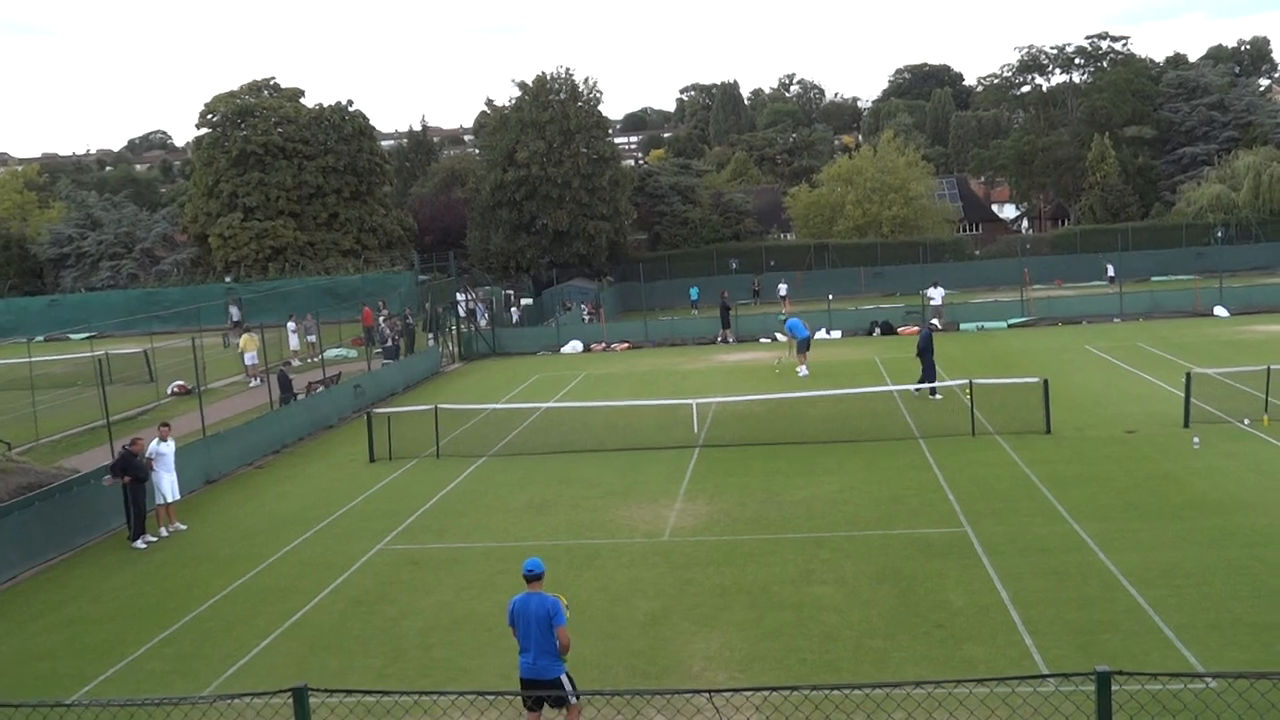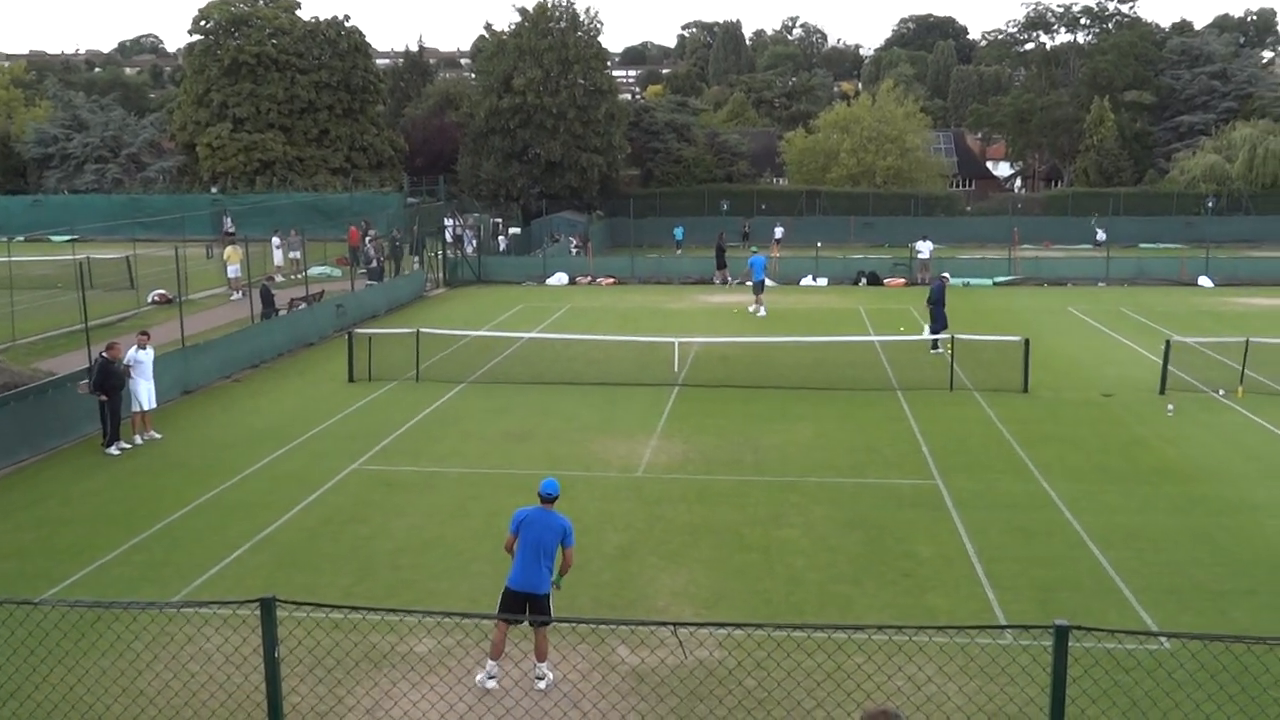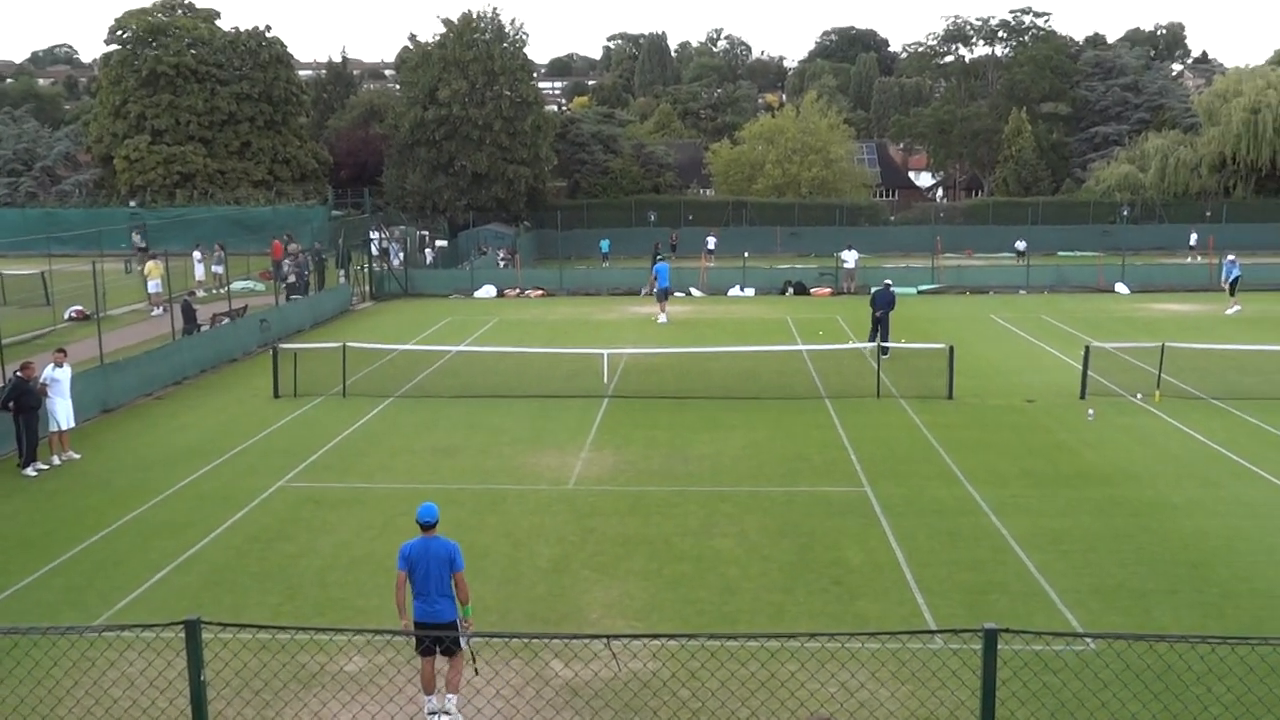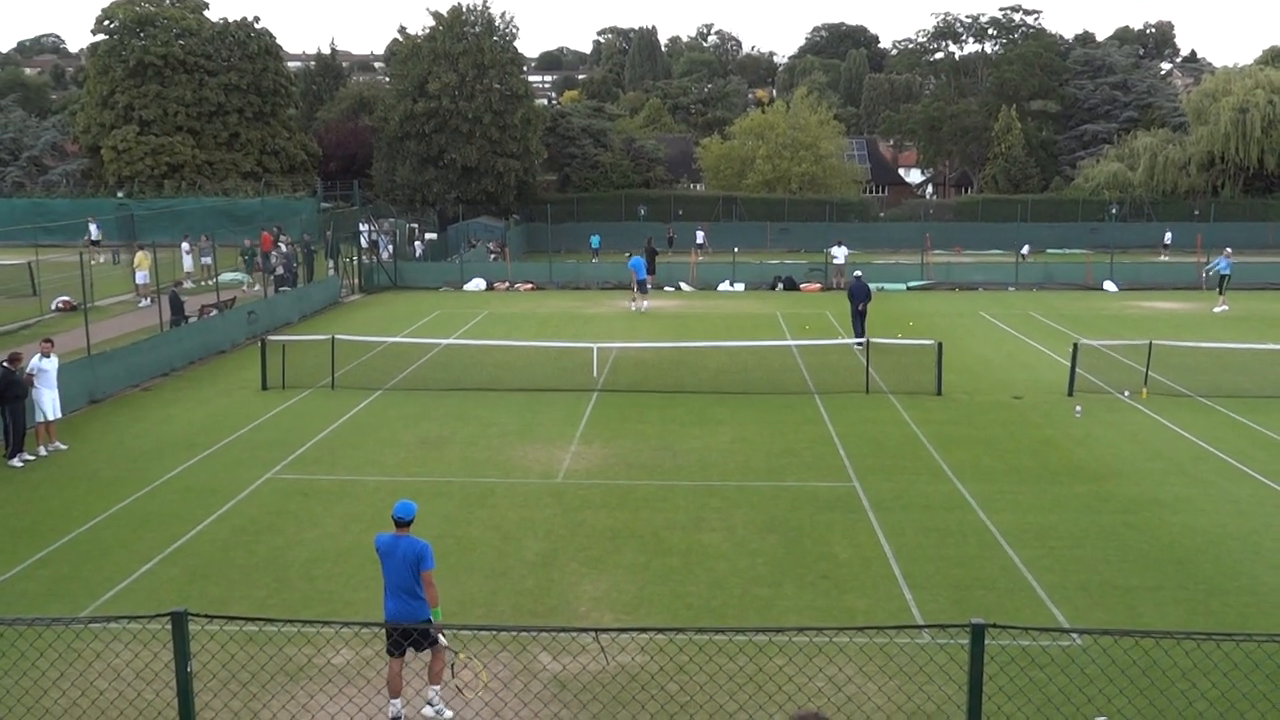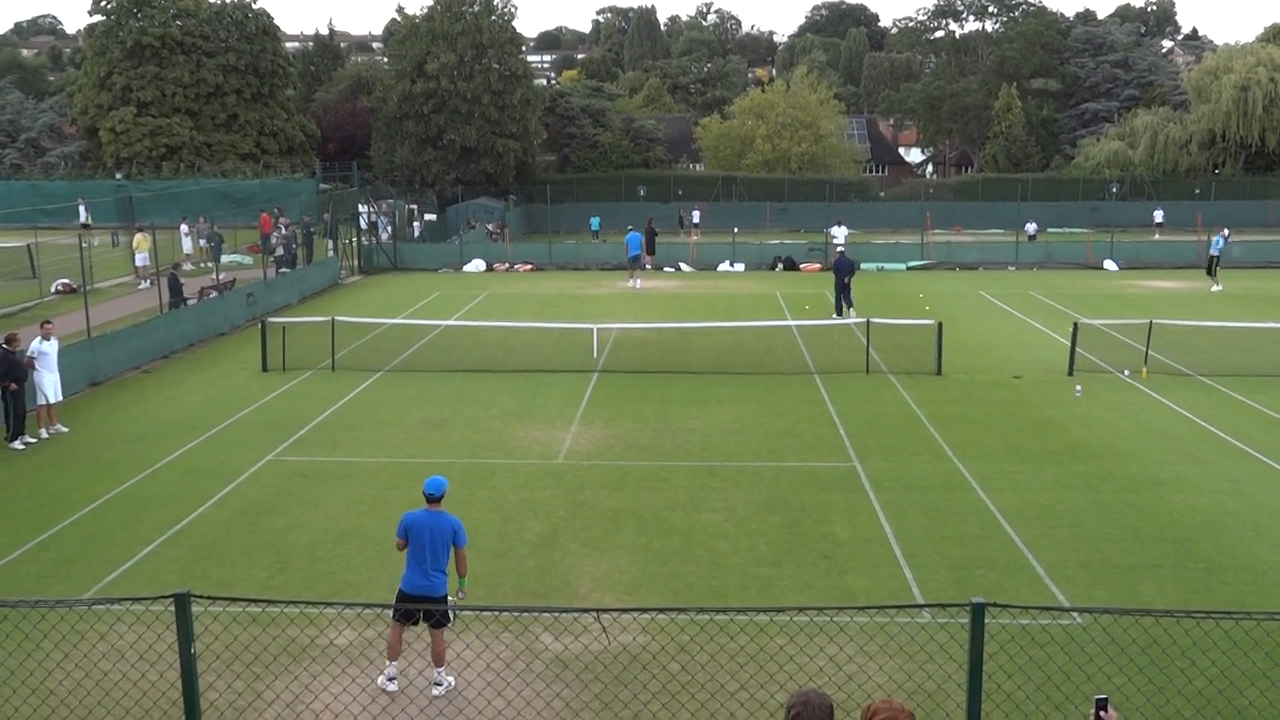
dt=1s
person 1, frame 1
left shoulder: (514, 603)
right shoulder: (552, 604)
right elbow: (564, 642)
right wrist: (562, 656)
left hip: (527, 671)
right hip: (552, 670)
person 1, frame 2
left shoulder: (522, 515)
right shoulder: (564, 524)
left elbow: (508, 546)
right elbow: (568, 560)
right wrist: (558, 579)
left hip: (516, 583)
right hip: (542, 587)
left knee: (501, 626)
right knee: (541, 631)
left ankle: (490, 674)
right ankle: (541, 676)
person 1, frame 3
left shoulder: (407, 549)
right shoulder: (451, 547)
left elbow: (400, 585)
right elbow: (460, 583)
left wrist: (403, 617)
right wrist: (467, 613)
left hip: (421, 616)
right hip: (447, 615)
left knee: (427, 663)
right knee: (456, 660)
person 1, frame 4
left shoulder: (380, 542)
right shoulder: (421, 547)
right elbow: (428, 584)
right wrist: (436, 617)
left hip: (393, 616)
right hip: (419, 614)
left knee: (395, 663)
right knee: (439, 651)
person 1, frame 5
left shoulder: (409, 519)
right shoulder: (454, 523)
left elbow: (400, 546)
right elbow: (461, 558)
right wrist: (462, 584)
left hip: (410, 587)
right hip: (437, 590)
left knee: (396, 628)
right knee: (437, 635)
left ankle: (389, 676)
right ankle: (439, 682)
